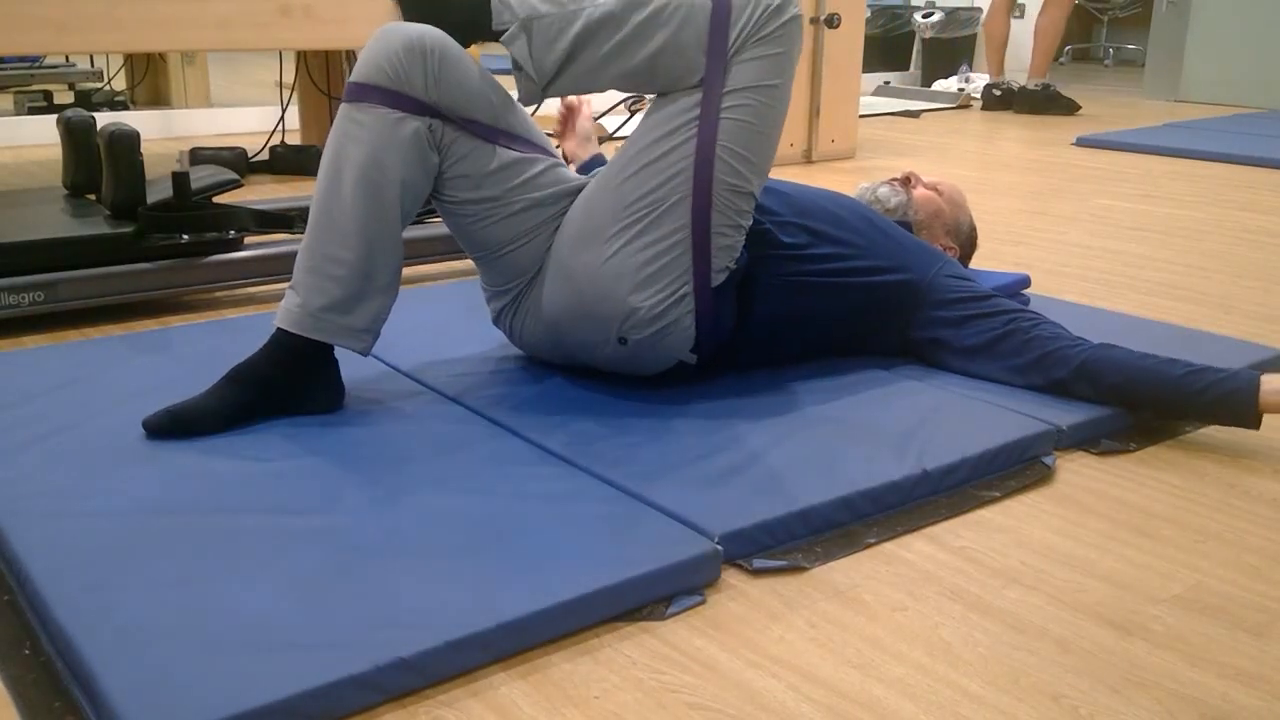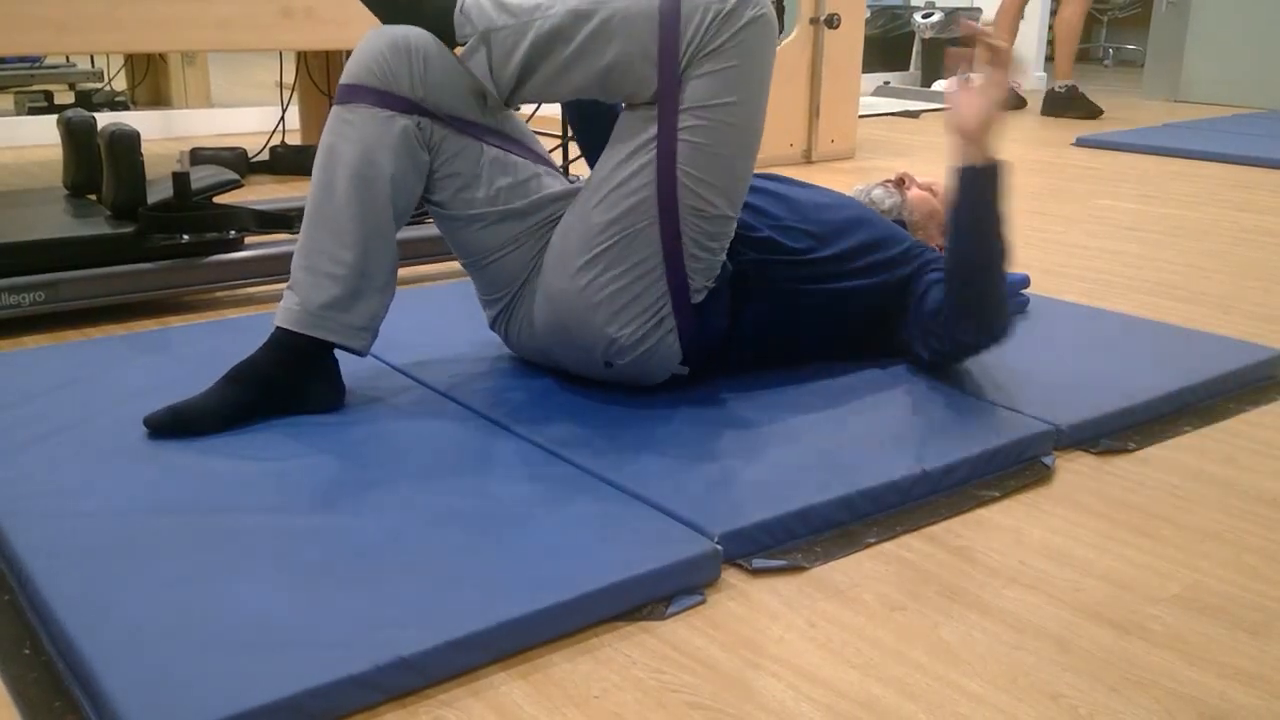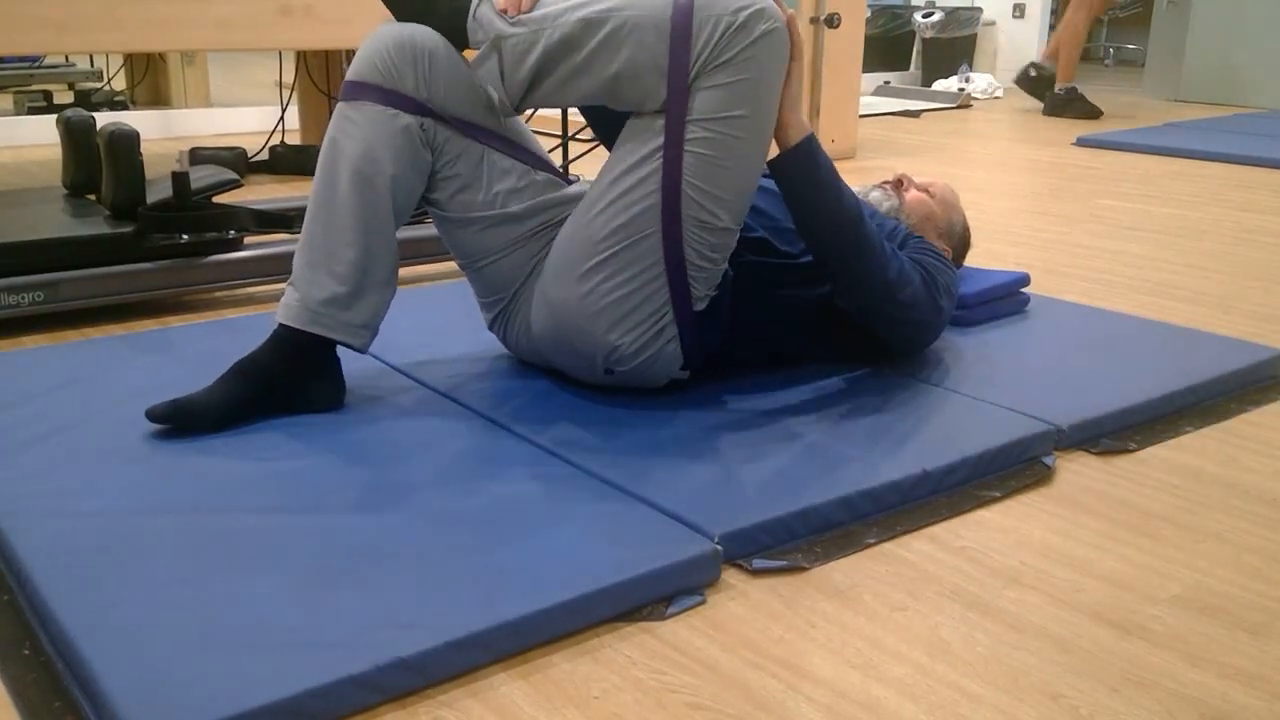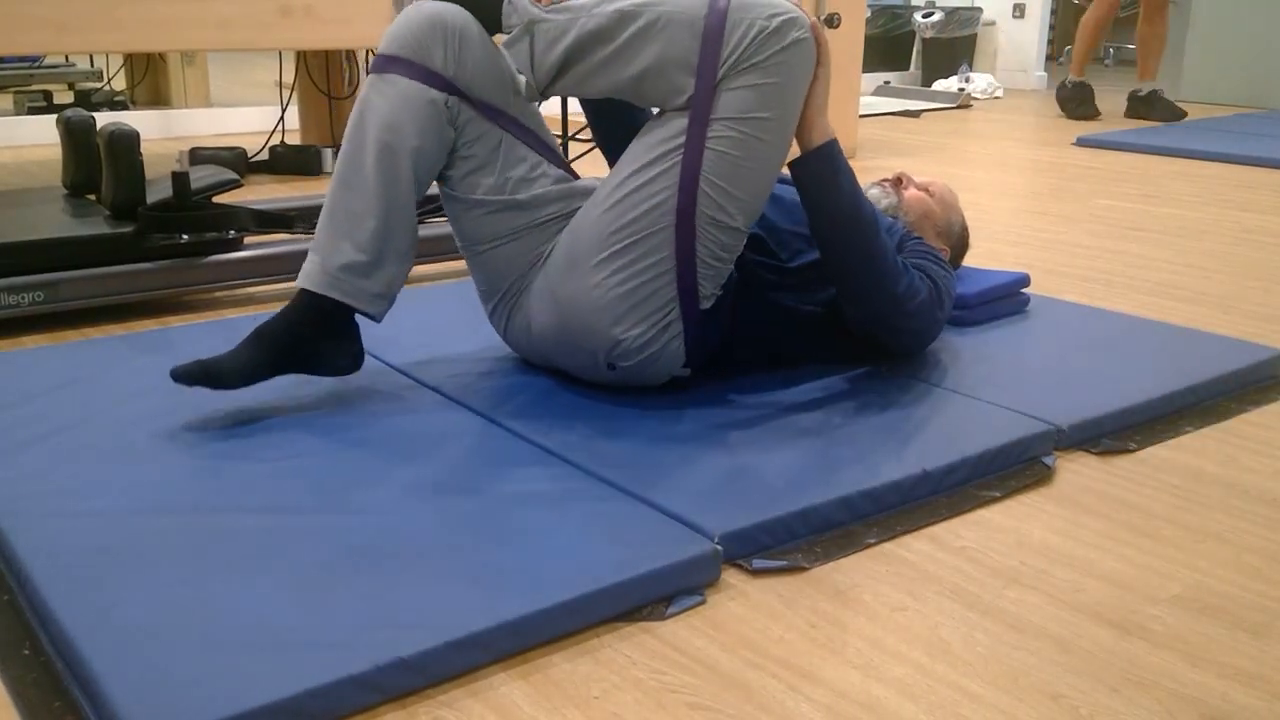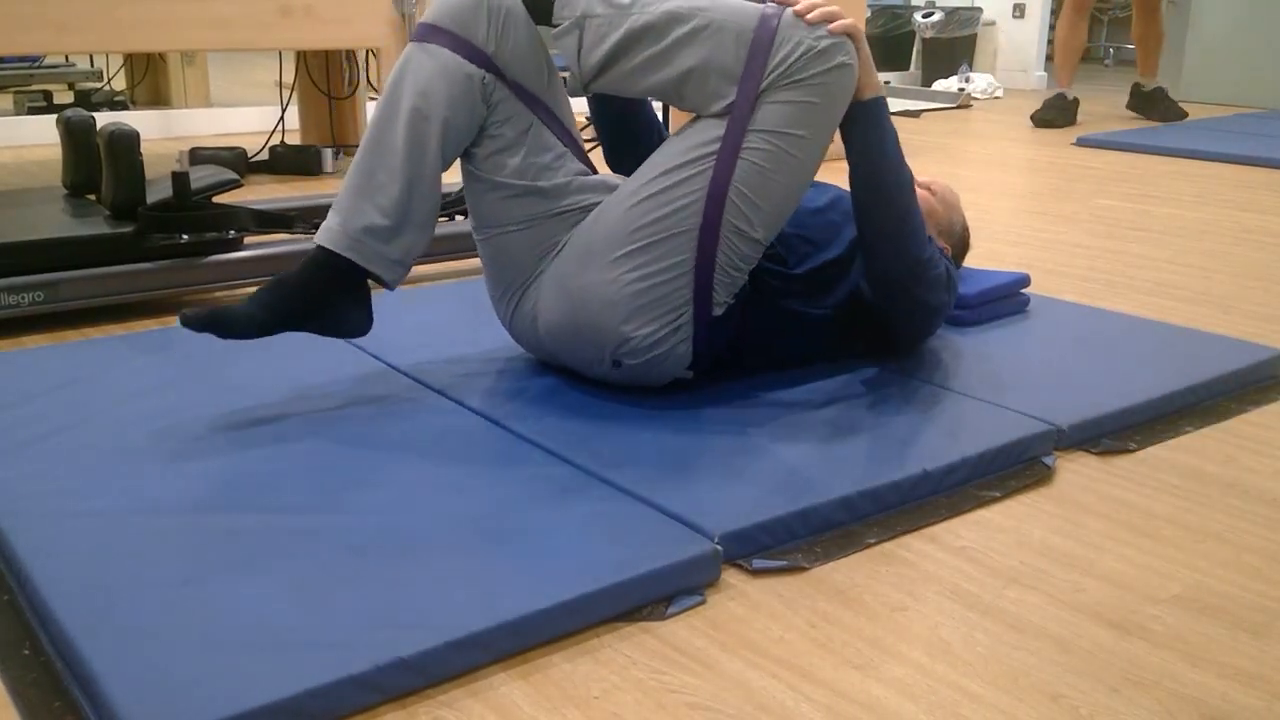
dt=0.5s
person 1, frame 1
left shoulder: (921, 279)
right shoulder: (829, 218)
left elbow: (1066, 357)
right wrist: (583, 156)
left hip: (640, 295)
right hip: (555, 271)
right ankle: (302, 354)
person 1, frame 2
left shoulder: (906, 269)
right shoulder: (817, 208)
left elbow: (962, 332)
right elbow: (620, 153)
left wrist: (975, 156)
left hip: (633, 309)
right hip: (546, 276)
right ankle: (302, 353)
person 1, frame 3
left shoulder: (918, 287)
right shoulder: (821, 215)
left elbow: (865, 283)
right elbow: (651, 151)
left wrist: (788, 123)
left hip: (629, 312)
right hip: (538, 280)
right ankle: (305, 347)
person 1, frame 4
left shoulder: (915, 278)
right shoulder: (798, 210)
left elbow: (880, 307)
right elbow: (648, 170)
left wrist: (814, 130)
left hip: (626, 311)
right hip: (539, 277)
right ankle: (324, 314)
person 1, frame 5
left shoulder: (918, 285)
right shoulder: (826, 213)
left elbow: (899, 276)
right elbow: (651, 177)
left wrist: (864, 93)
left hip: (634, 307)
right hip: (549, 271)
right ankle: (337, 276)
